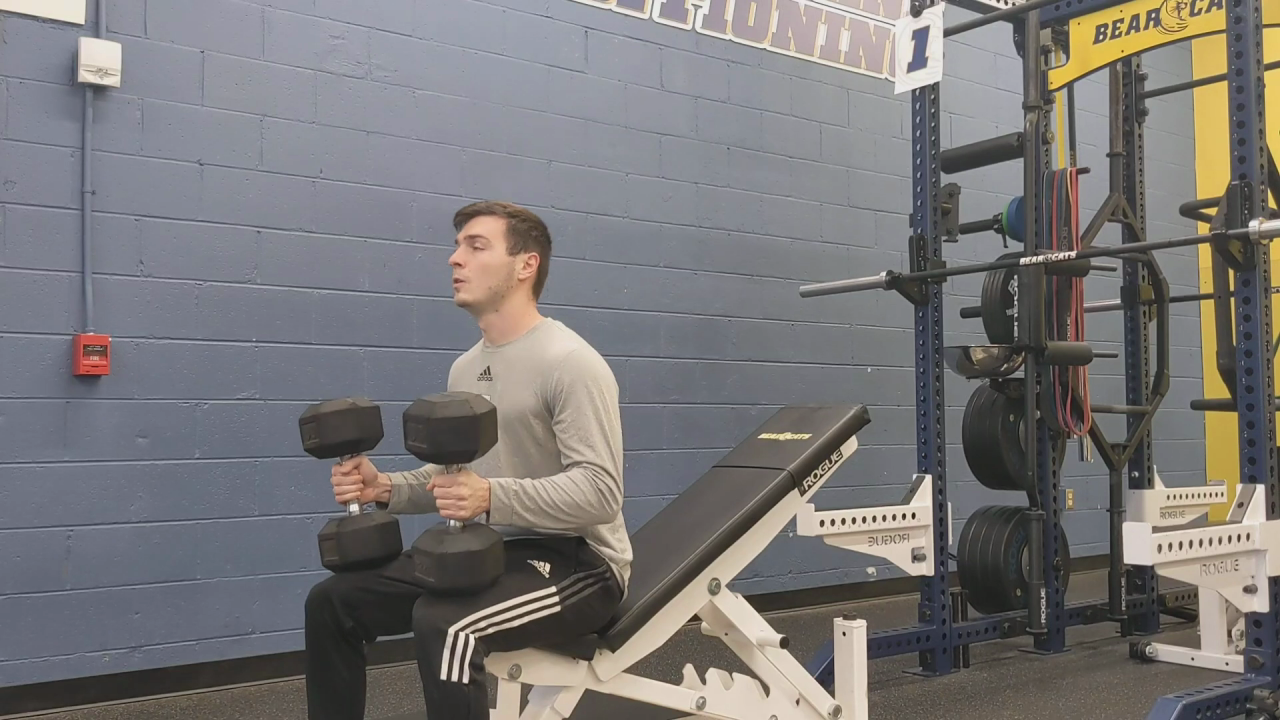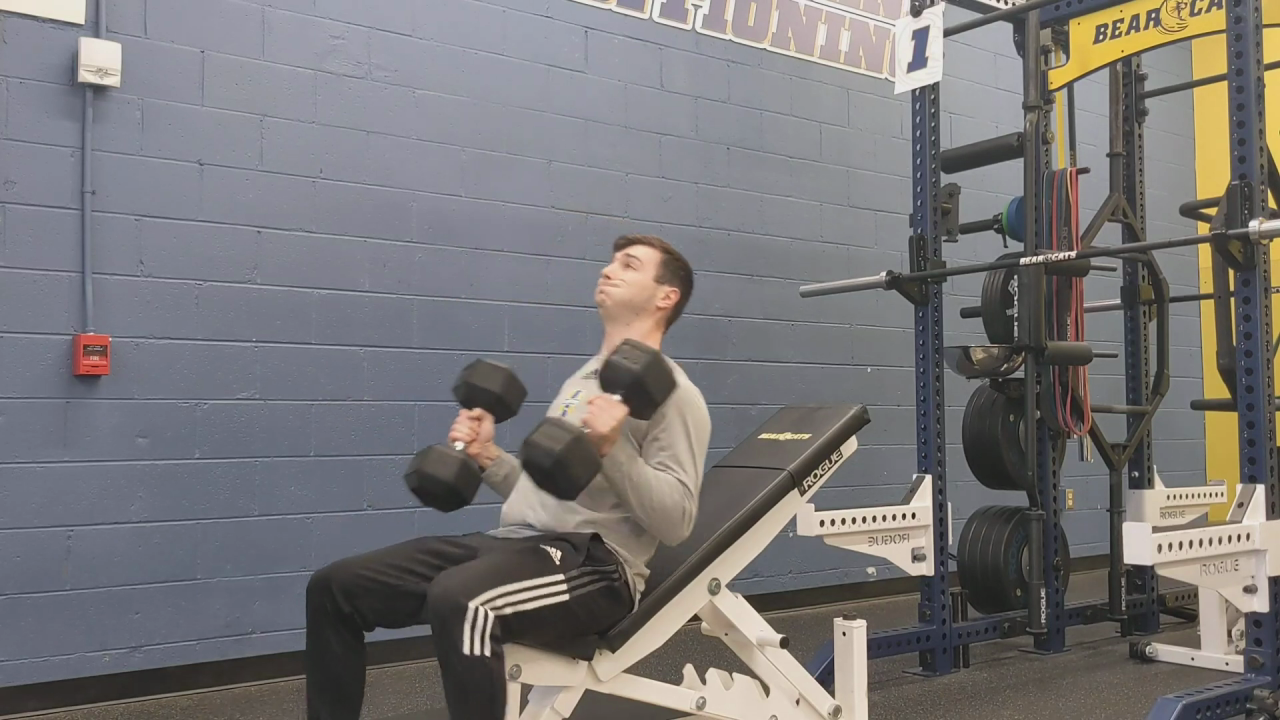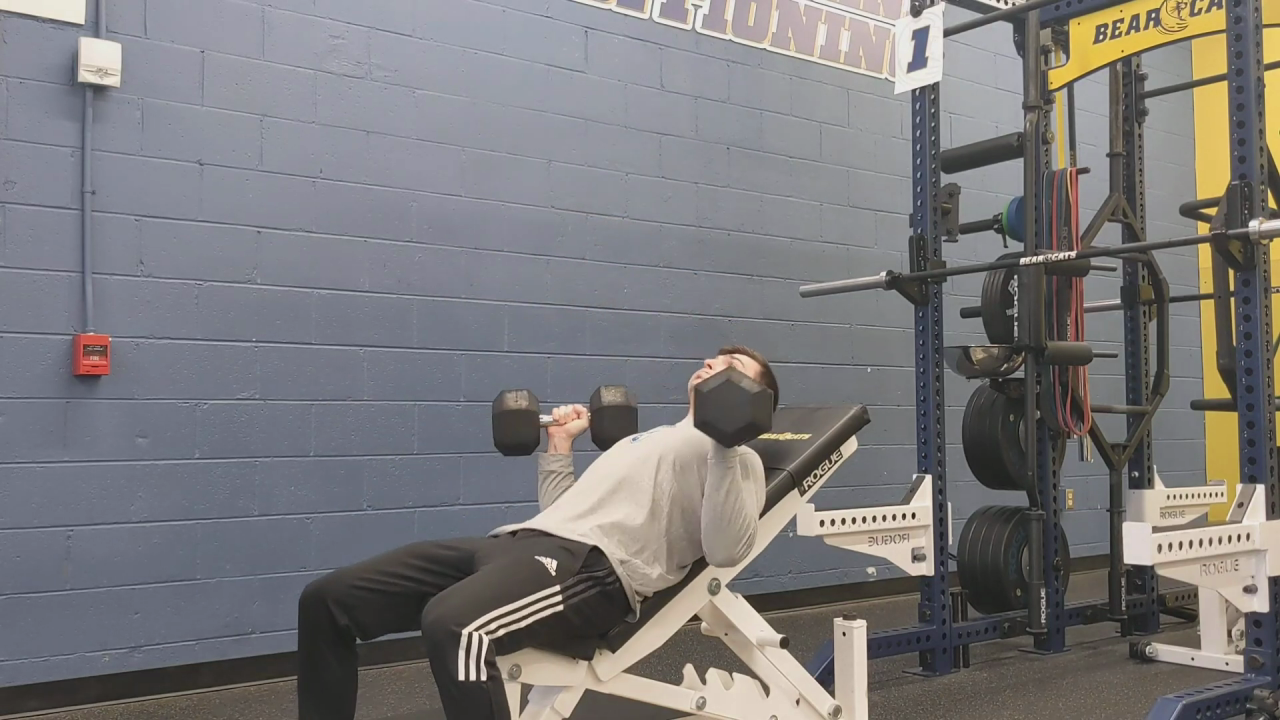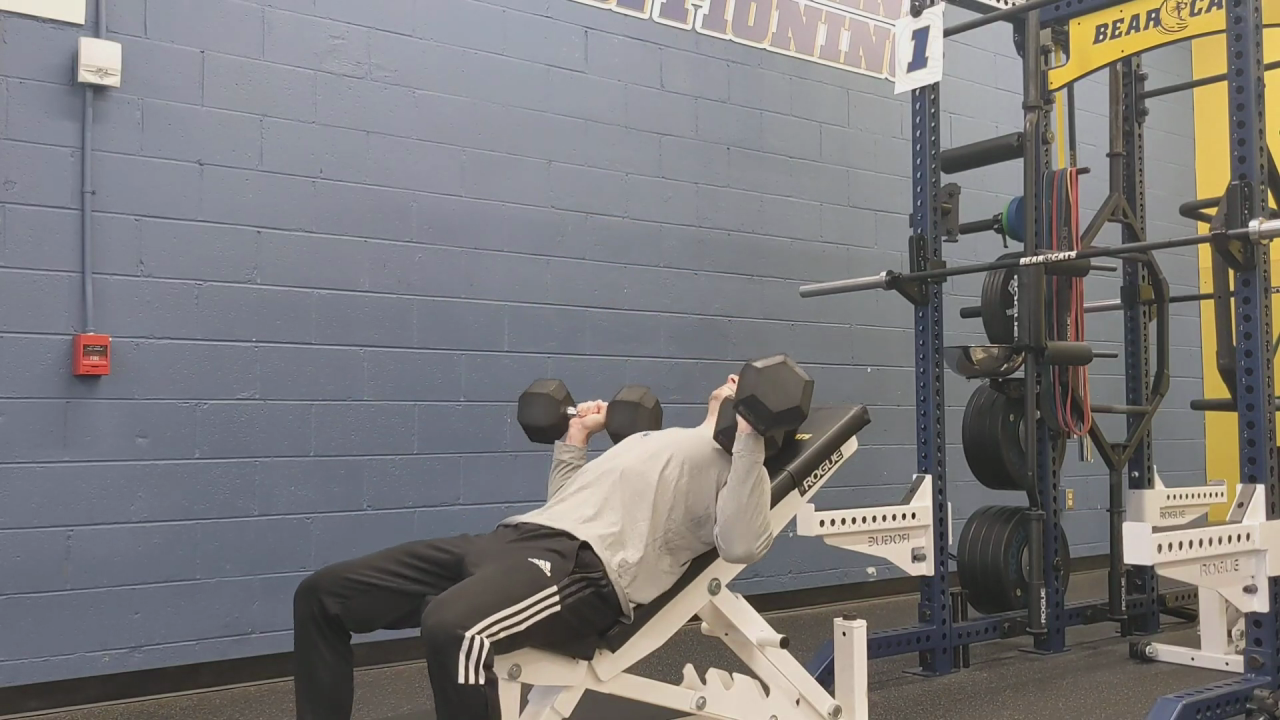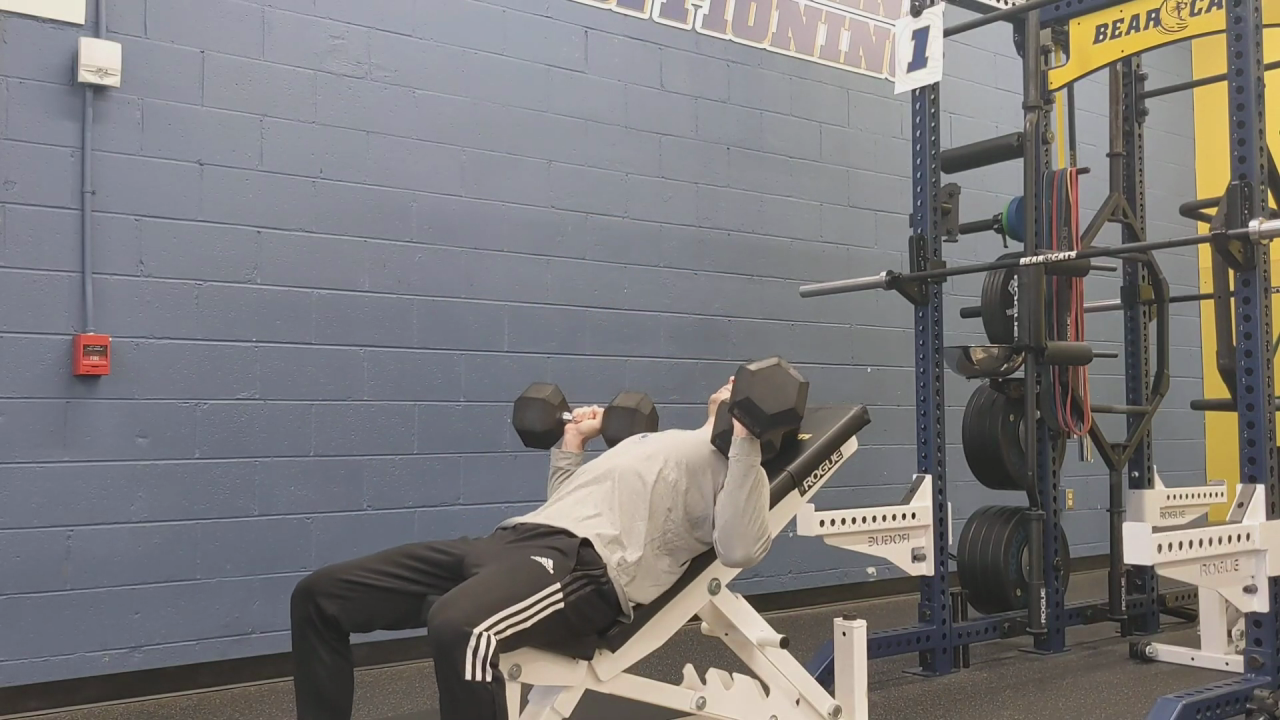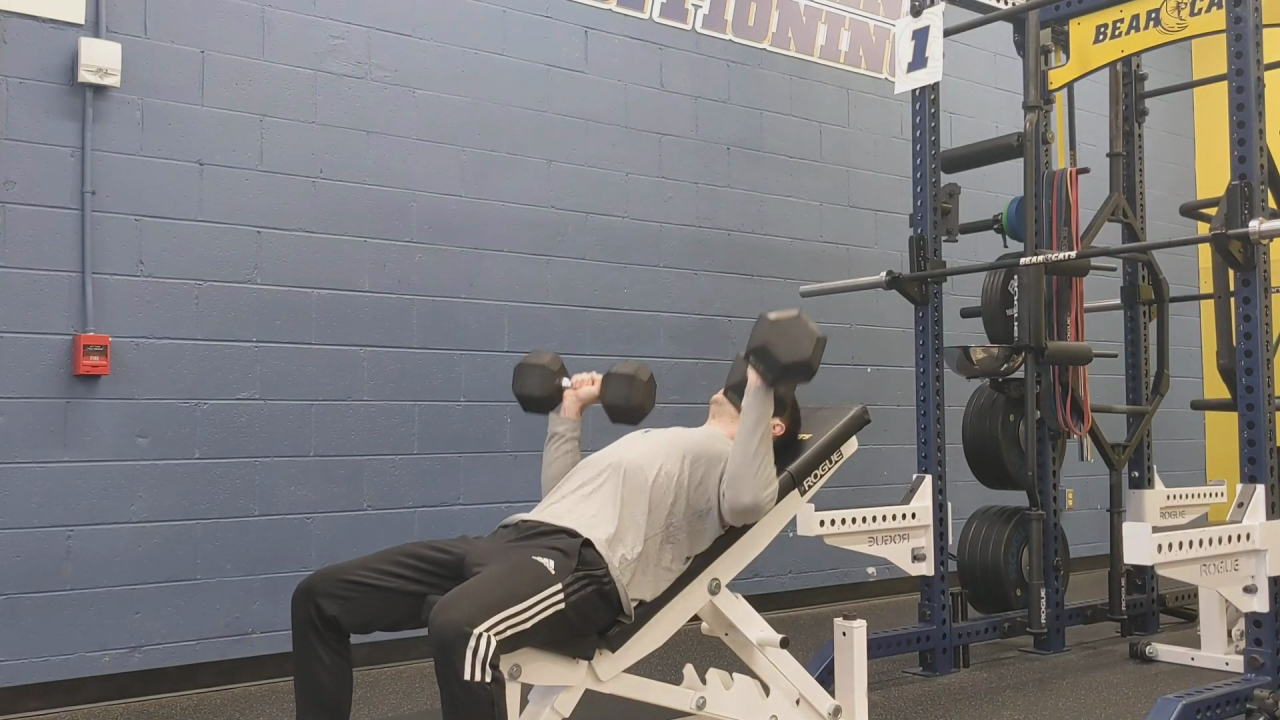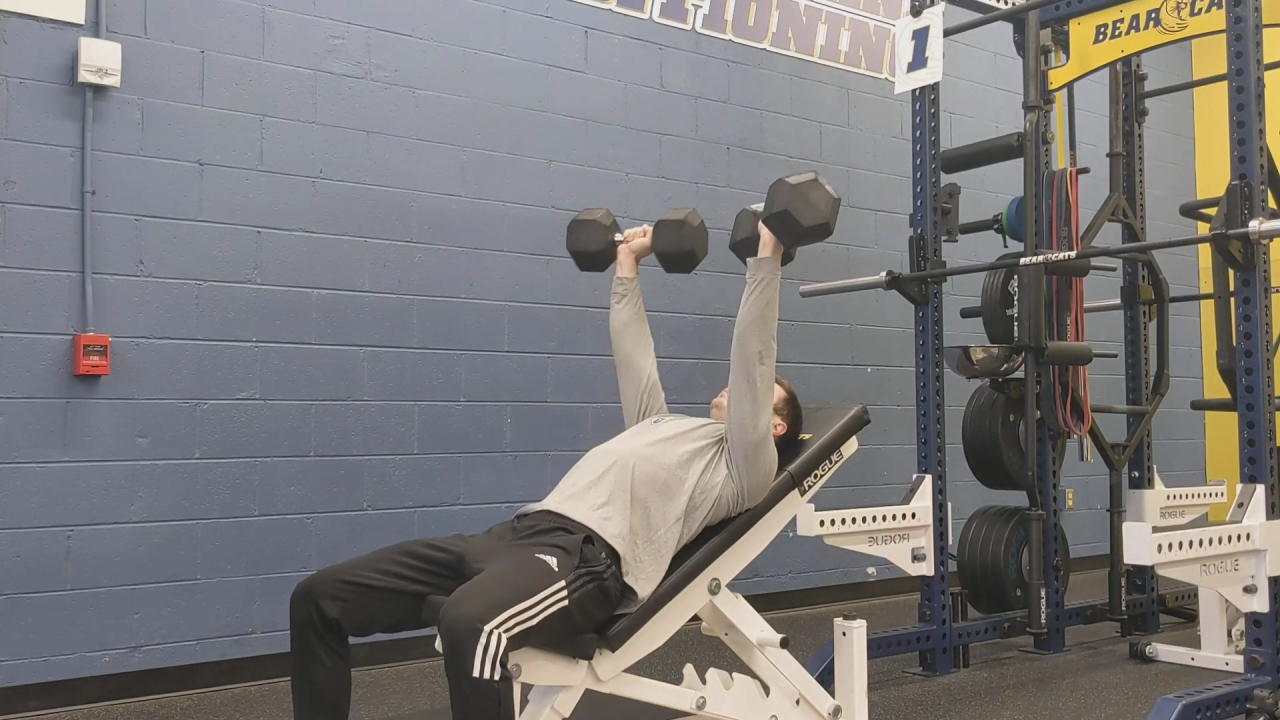
dt=0.7s
person 1, frame 1
left shoulder: (569, 363)
right shoulder: (466, 369)
left elbow: (600, 494)
right elbow: (457, 476)
left wrist: (492, 497)
right wrist: (385, 487)
left hip: (576, 560)
left knee: (444, 623)
right knee: (333, 602)
person 1, frame 2
left shoulder: (671, 394)
right shoulder: (582, 379)
left elbow: (674, 520)
left wrist: (612, 447)
right wrist: (488, 457)
left hip: (592, 562)
right hip: (516, 542)
left knee: (461, 600)
right knee: (336, 587)
person 1, frame 3
left shoulder: (736, 458)
right shoulder: (648, 436)
left elbow: (726, 549)
left wrist: (723, 443)
right wrist: (558, 444)
left hip: (589, 564)
right hip: (516, 541)
left knee: (453, 626)
right knee: (326, 600)
person 1, frame 4
left shoulder: (736, 462)
right shoulder: (658, 440)
left elbow: (741, 545)
left wrist: (749, 434)
right wrist: (576, 434)
left hip: (582, 564)
right hip: (514, 538)
left knee: (454, 630)
right knee: (324, 593)
person 1, frame 5
left shoulder: (735, 462)
right shoulder: (658, 440)
left elbow: (740, 548)
left wrist: (744, 437)
right wrist: (573, 439)
left hip: (583, 562)
right hip: (513, 539)
left knee: (460, 629)
right knee: (319, 595)
person 1, frame 6
left shoulder: (733, 457)
right shoulder: (663, 438)
left elbow: (748, 498)
left wrist: (760, 383)
right wrist: (570, 408)
left hip: (582, 562)
right hip: (513, 536)
left knee: (461, 629)
right knee: (321, 595)
person 1, frame 7
left shoulder: (742, 463)
right shoulder: (665, 428)
left elbow: (753, 358)
right elbow: (634, 356)
left wrist: (765, 256)
right wrist: (627, 262)
left hip: (586, 557)
right hip: (517, 534)
left knee: (470, 626)
right knee: (319, 598)
